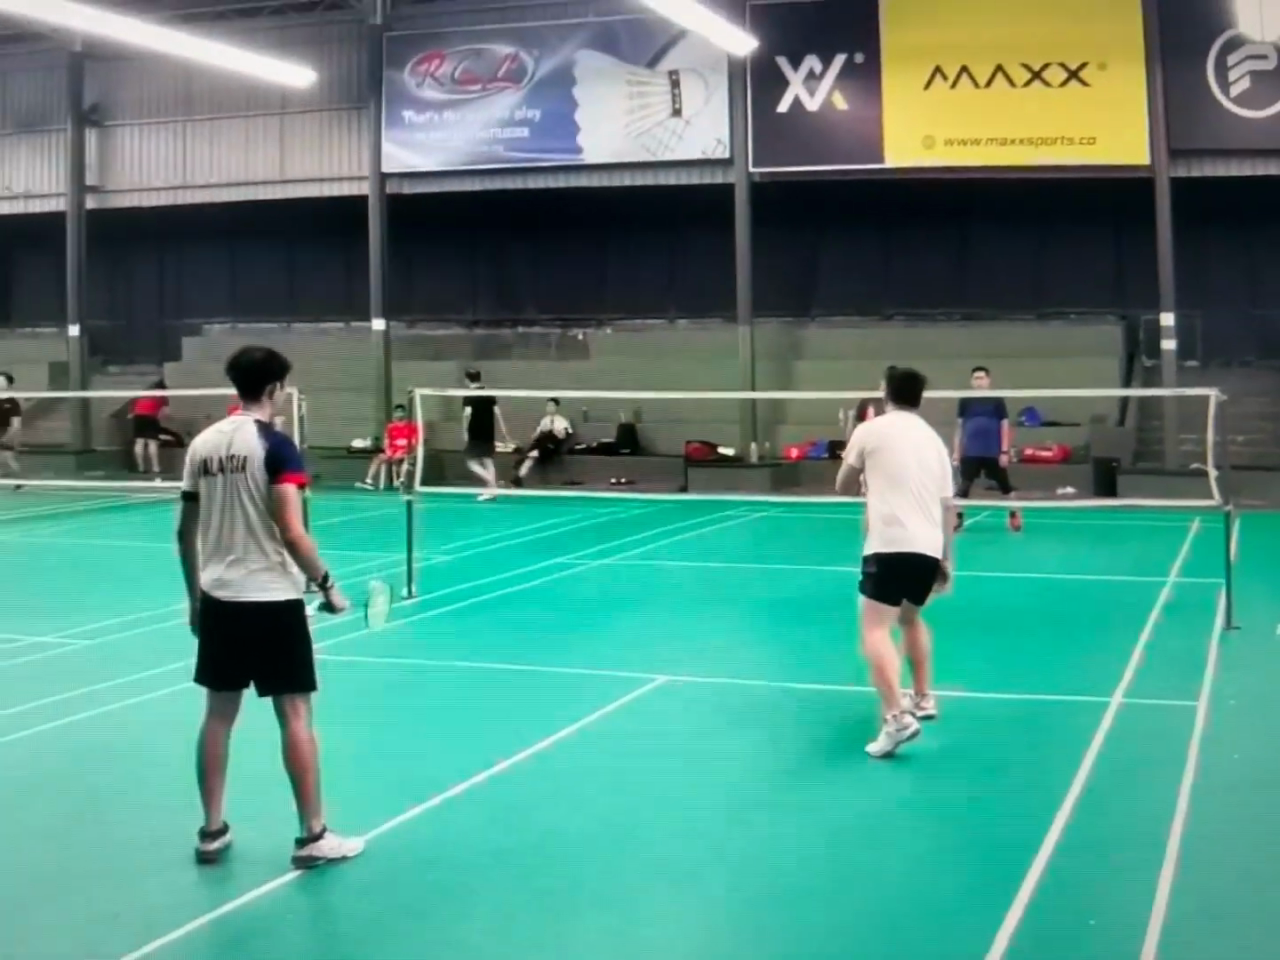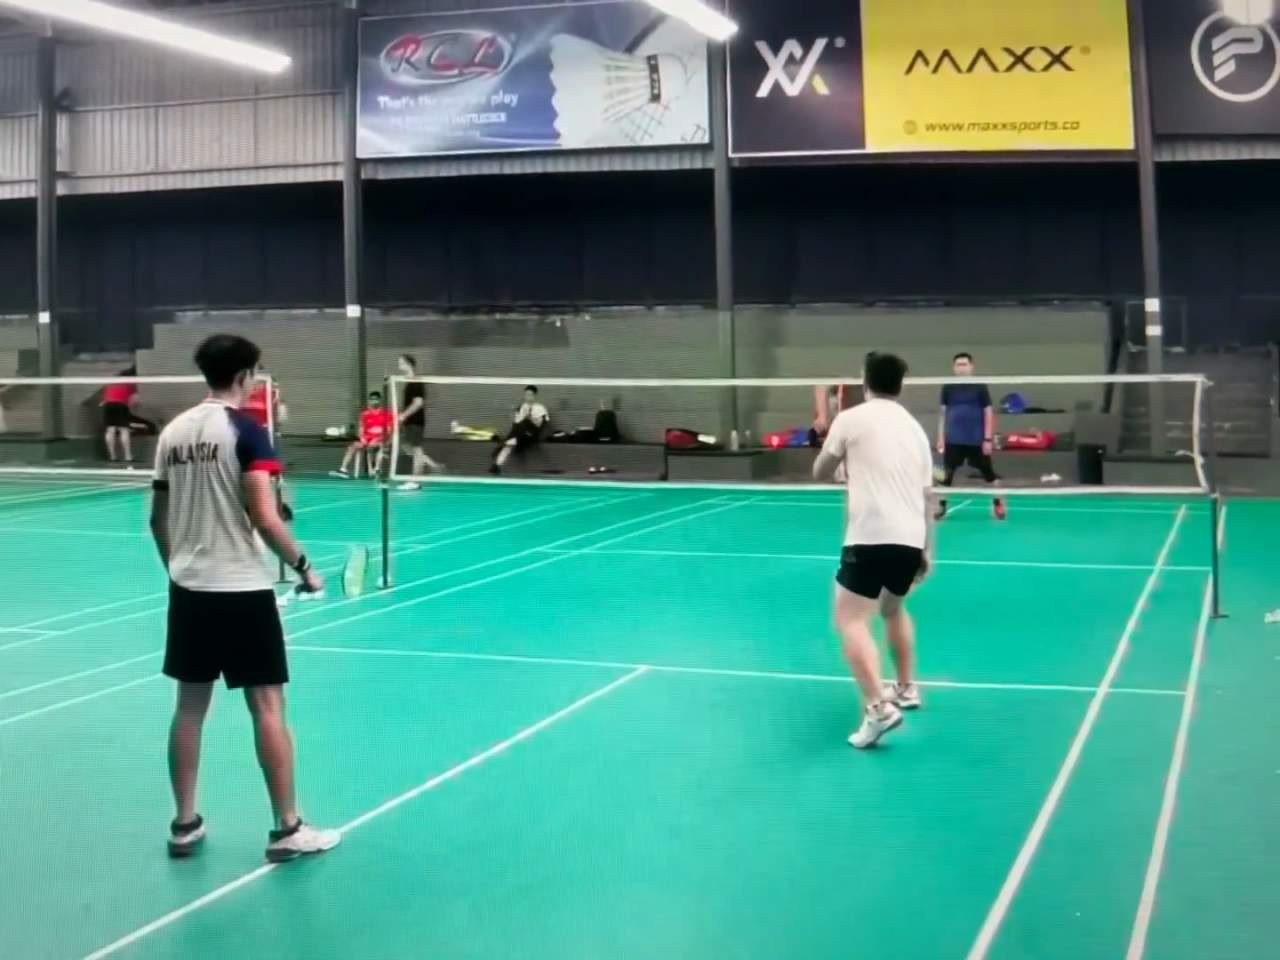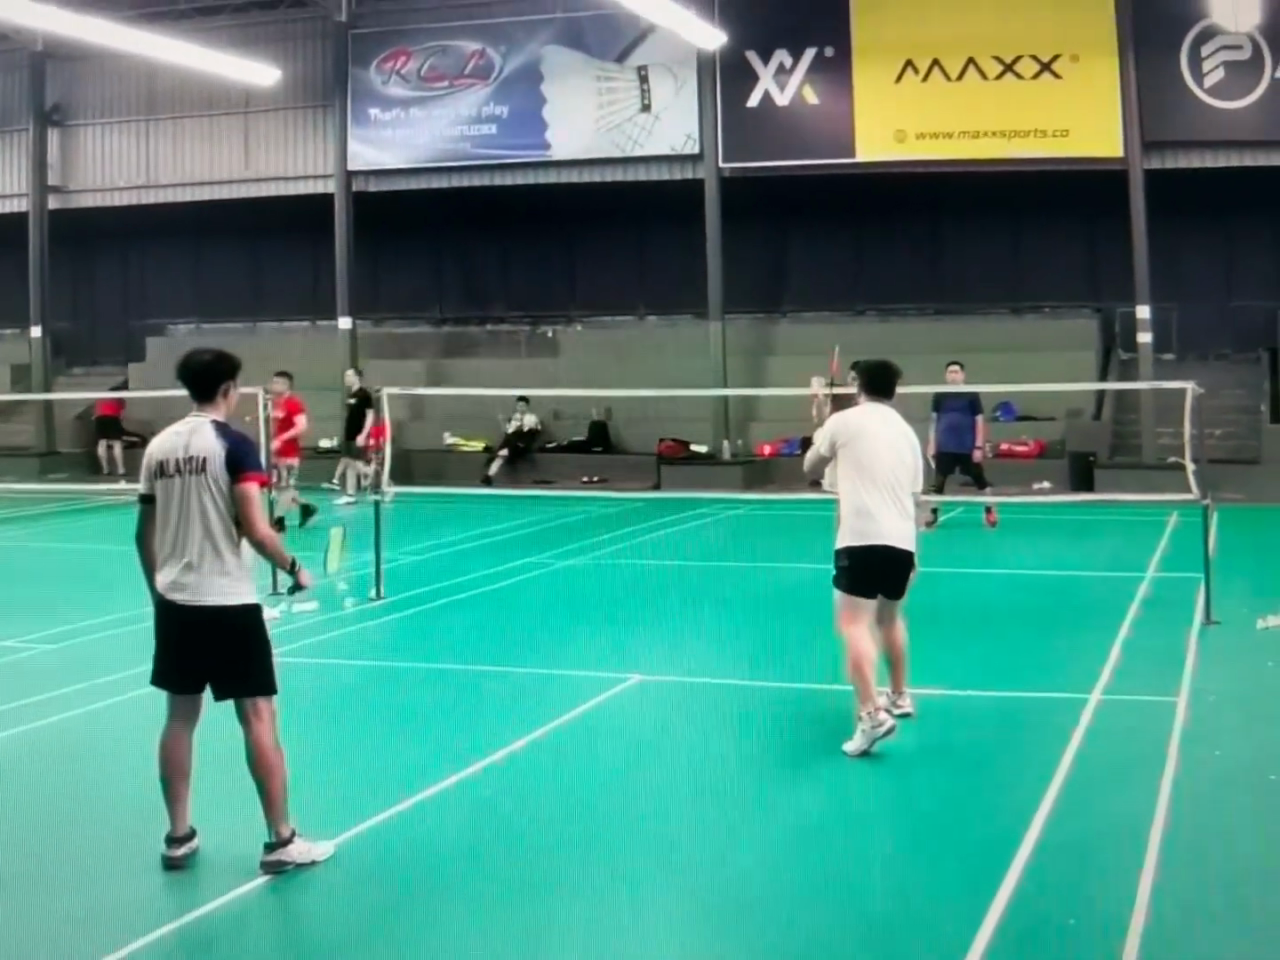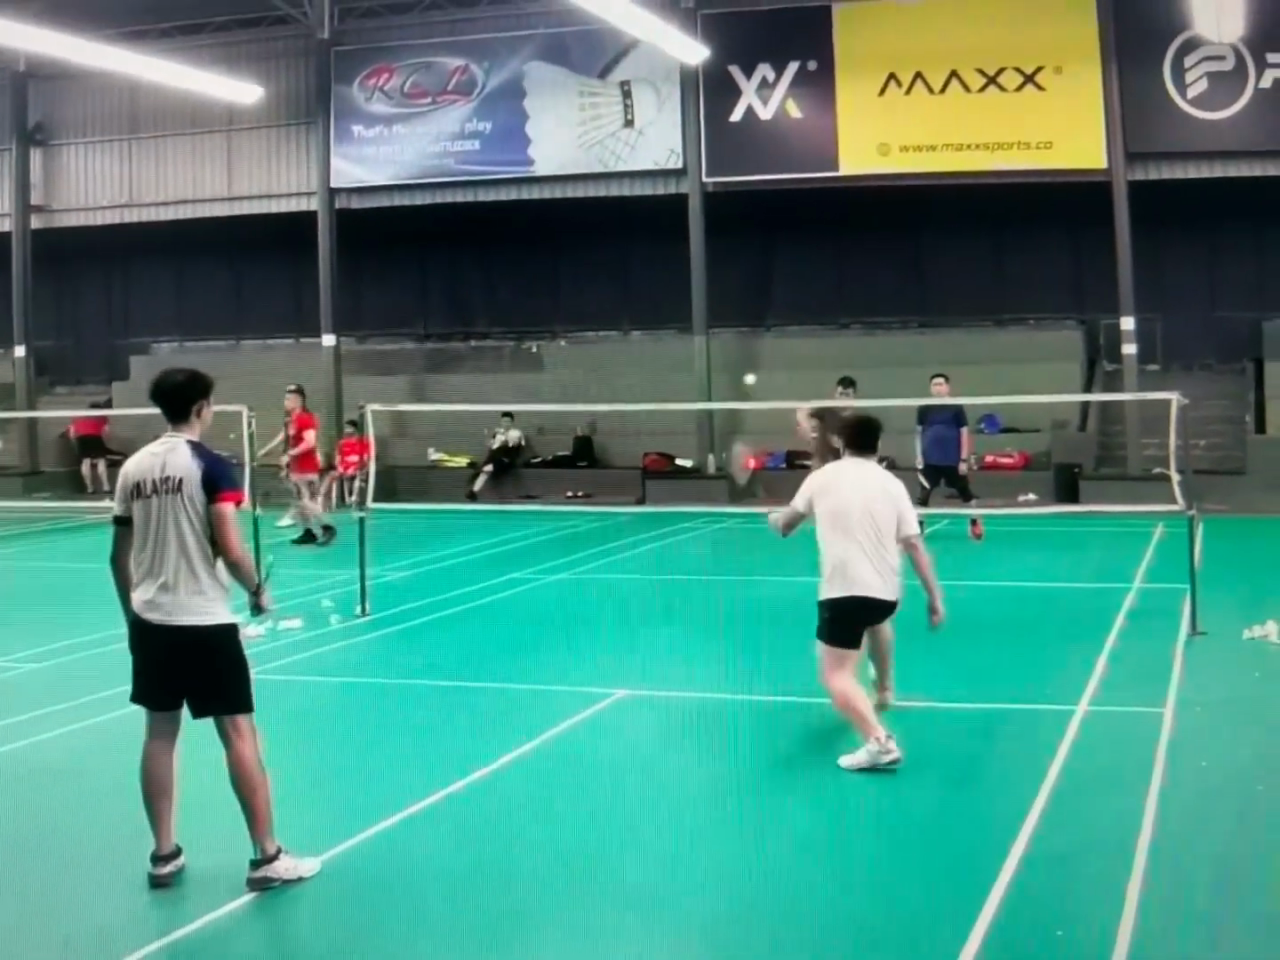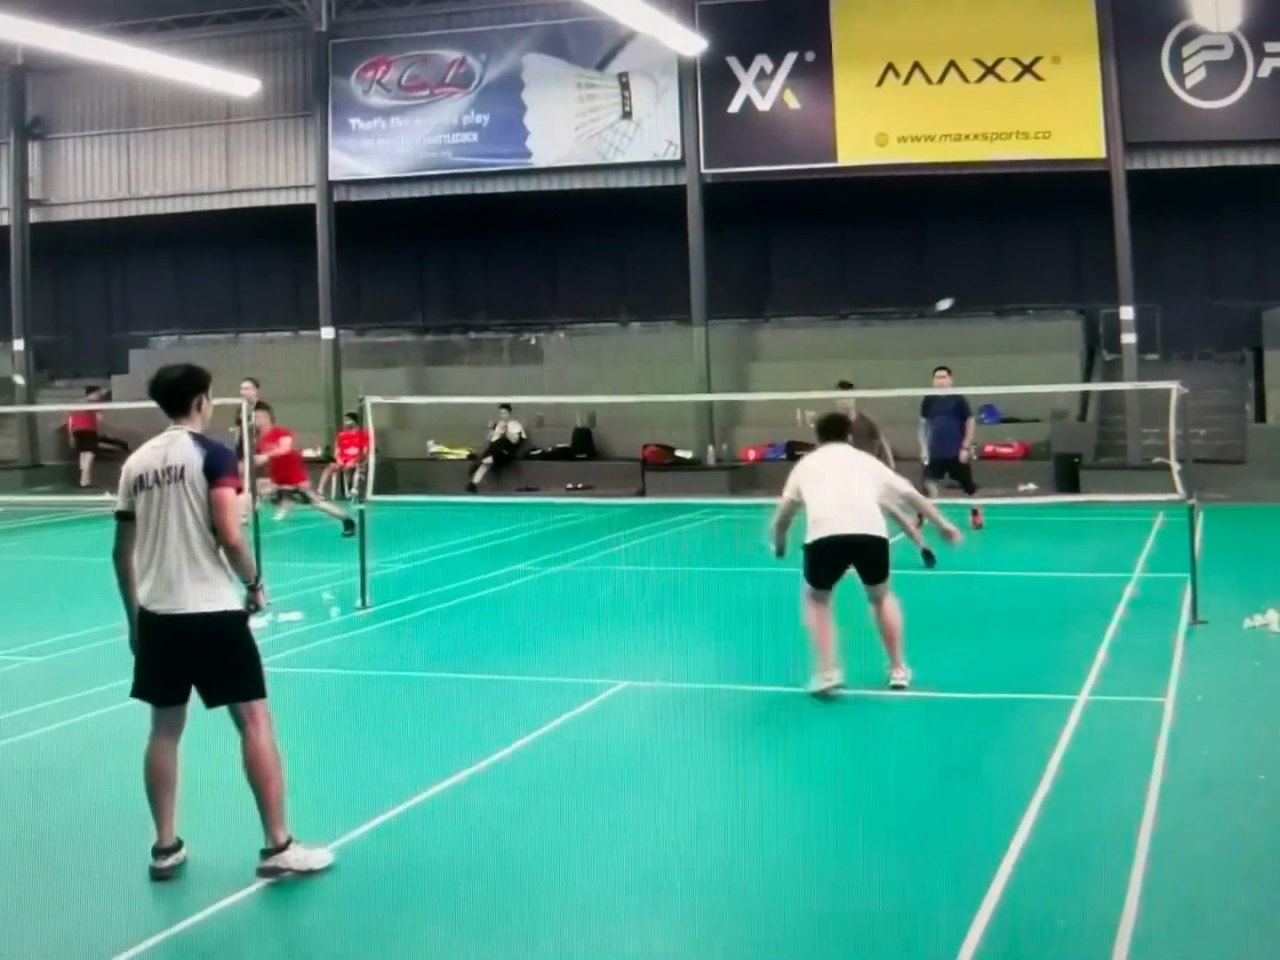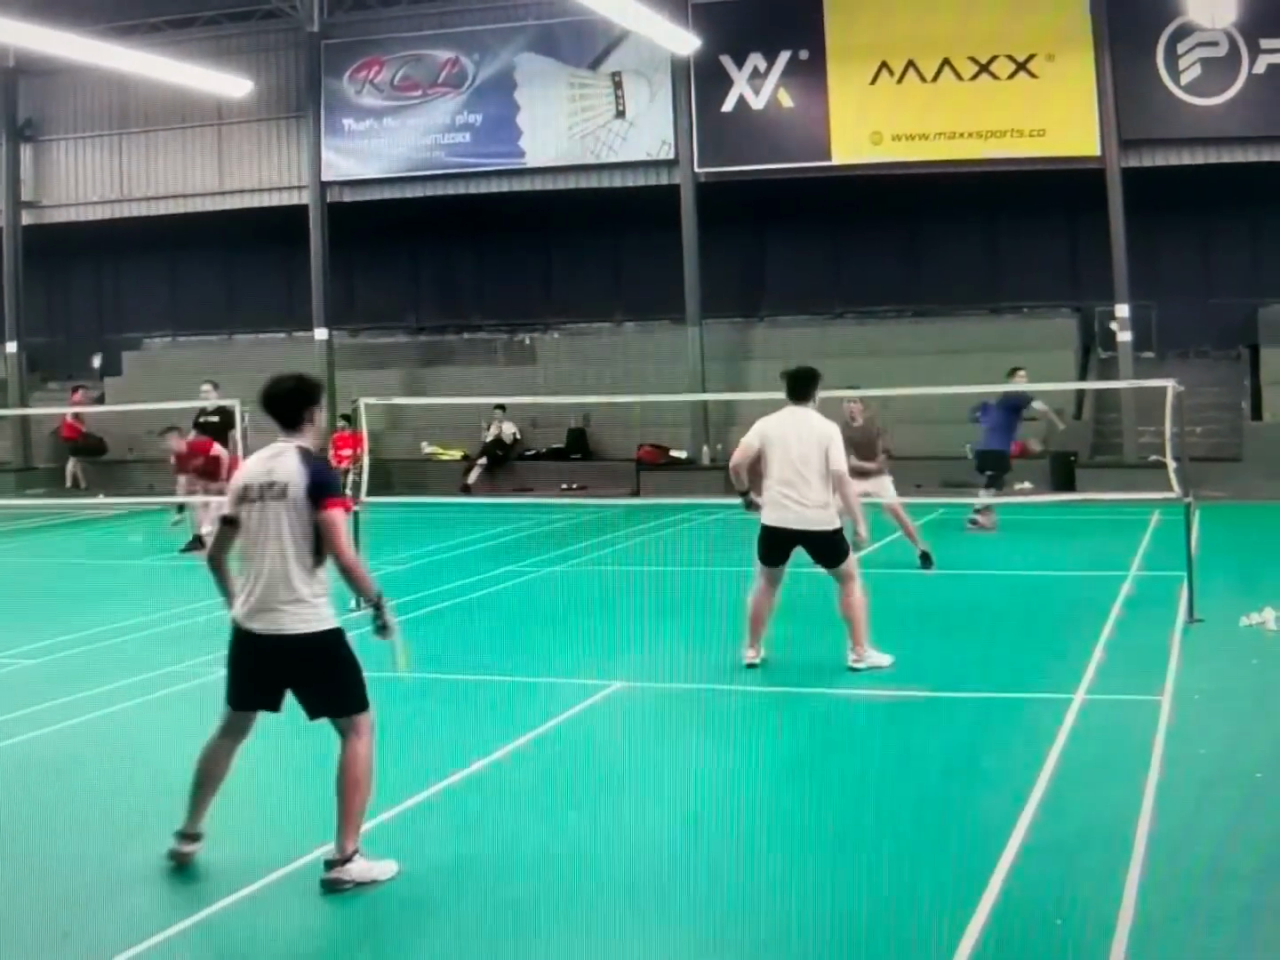
dt=0.5s
person 1, frame 1
left shoulder: (202, 444)
right shoulder: (275, 445)
left elbow: (185, 533)
right elbow: (292, 533)
left wrist: (195, 596)
right wrist: (327, 586)
left hip: (219, 599)
right hip: (272, 599)
left knee: (218, 713)
right knee: (295, 715)
left ankle: (212, 831)
right ankle: (313, 836)
person 1, frame 2
left shoulder: (173, 431)
right shoulder: (246, 432)
left elbow: (158, 520)
right elbow: (265, 520)
right wrist: (304, 566)
left hip: (189, 588)
right hip: (241, 589)
left knee: (190, 706)
right knee: (267, 707)
left ankle: (185, 825)
right ankle: (288, 830)
person 1, frame 3
left shoulder: (158, 446)
right shoulder: (233, 445)
left elbow: (144, 535)
right elbow: (257, 531)
right wrist: (294, 569)
left hip: (175, 601)
right hip: (228, 603)
left knee: (179, 717)
right knee: (258, 718)
left ankle: (178, 837)
right ankle: (282, 841)
person 1, frame 4
left shoulder: (133, 467)
right shoulder: (210, 465)
left elbow: (119, 556)
right elbow: (231, 551)
right wrist: (258, 590)
left hip: (151, 621)
right hip: (205, 622)
left knee: (159, 735)
right knee: (239, 735)
left ankle: (164, 855)
right ankle: (267, 857)
person 1, frame 5
left shoulder: (135, 462)
right shoulder: (212, 454)
left elbow: (122, 553)
right elbow: (231, 537)
left wrist: (133, 615)
right wrist: (254, 584)
left hip: (157, 613)
right hip: (212, 610)
left knee: (164, 729)
right knee: (255, 721)
left ankle: (166, 847)
right ankle: (279, 846)
person 1, frame 6
left shoulder: (247, 470)
right shoulder: (315, 470)
left elbow: (216, 556)
right elbow: (344, 558)
right wrist: (378, 605)
left hip: (251, 627)
right hip: (306, 629)
left knee: (232, 729)
right knee: (358, 730)
left ankle: (188, 835)
right ankle: (345, 859)
person 2, frame 1
left shoulder: (870, 430)
right shoulder: (934, 440)
left elbow: (843, 487)
right elbow: (946, 505)
right wrist: (945, 558)
left hip: (889, 546)
right hip: (928, 548)
left knee: (875, 629)
right knee: (911, 618)
left ankle: (897, 718)
right ankle: (923, 698)
person 2, frame 2
left shoulder: (851, 419)
right shoulder: (914, 427)
left elbow: (821, 473)
right elbow: (926, 494)
left wrist: (840, 463)
right wrist: (926, 550)
left hip: (871, 537)
right hip: (911, 539)
left knee: (851, 622)
right knee: (893, 609)
left ankle: (878, 708)
right ankle: (906, 689)
person 2, frame 3
left shoulder: (843, 421)
right shoulder: (906, 431)
left elbow: (810, 468)
left wrist: (822, 441)
right wrist: (912, 552)
left hip: (862, 540)
right hip: (901, 542)
left knee: (854, 626)
right knee: (889, 618)
left ankle: (872, 716)
right ankle: (899, 697)
person 2, frame 4
left shoulder: (822, 478)
right shoulder: (892, 485)
left elbow: (785, 523)
right elbow: (914, 544)
left wrist: (776, 519)
right wrist: (934, 597)
left hip: (842, 590)
right hip: (886, 590)
left knee: (836, 675)
right knee: (875, 620)
left ankle: (878, 741)
right ankle: (884, 687)
person 2, frame 5
left shoulder: (805, 465)
right shoulder: (867, 461)
left elbow: (783, 515)
right elbow: (911, 494)
left wrist: (779, 543)
right wrist: (944, 526)
left hip: (823, 538)
right hip: (870, 534)
left knee: (815, 600)
right knee: (881, 597)
left ankle: (827, 672)
right ankle: (898, 670)
person 2, frame 6
left shoulder: (766, 425)
right shoulder: (827, 428)
left elbow: (736, 465)
right elbow: (841, 479)
left wrist: (747, 495)
right wrist: (859, 521)
left hip: (776, 520)
right hip: (820, 522)
left knee: (767, 582)
right knee: (850, 579)
left ankle: (753, 649)
right ankle: (860, 652)
